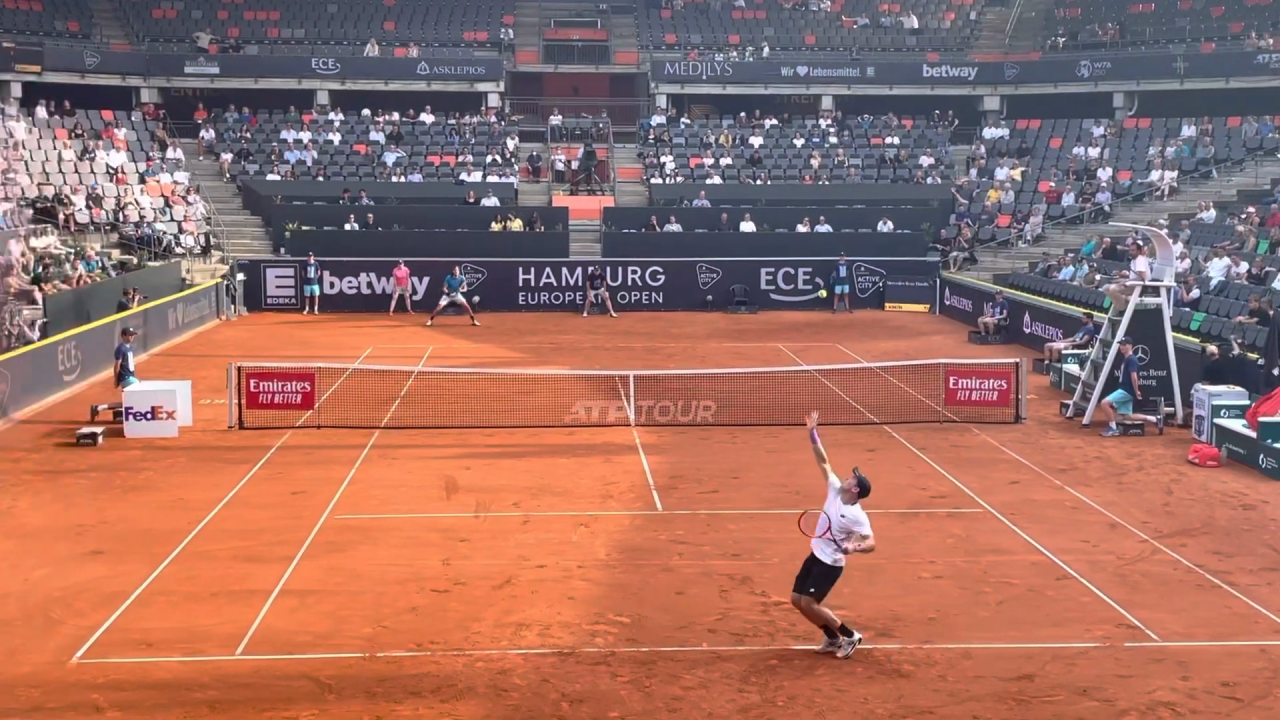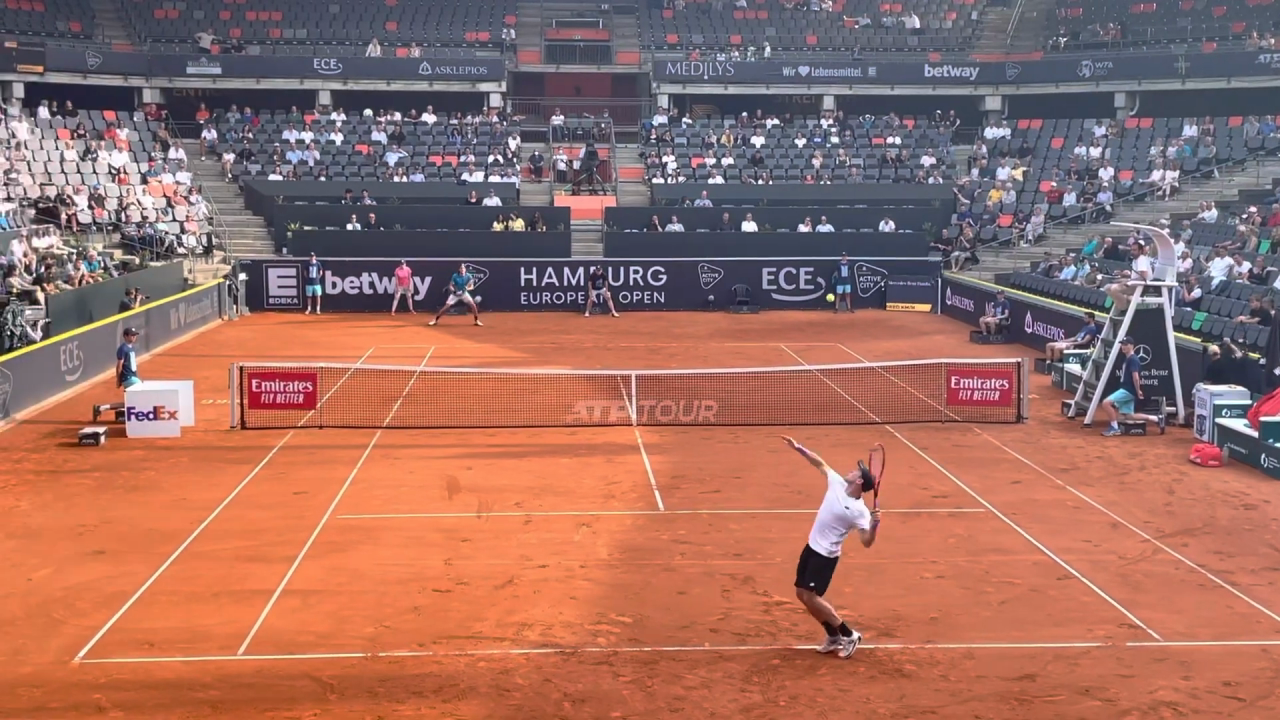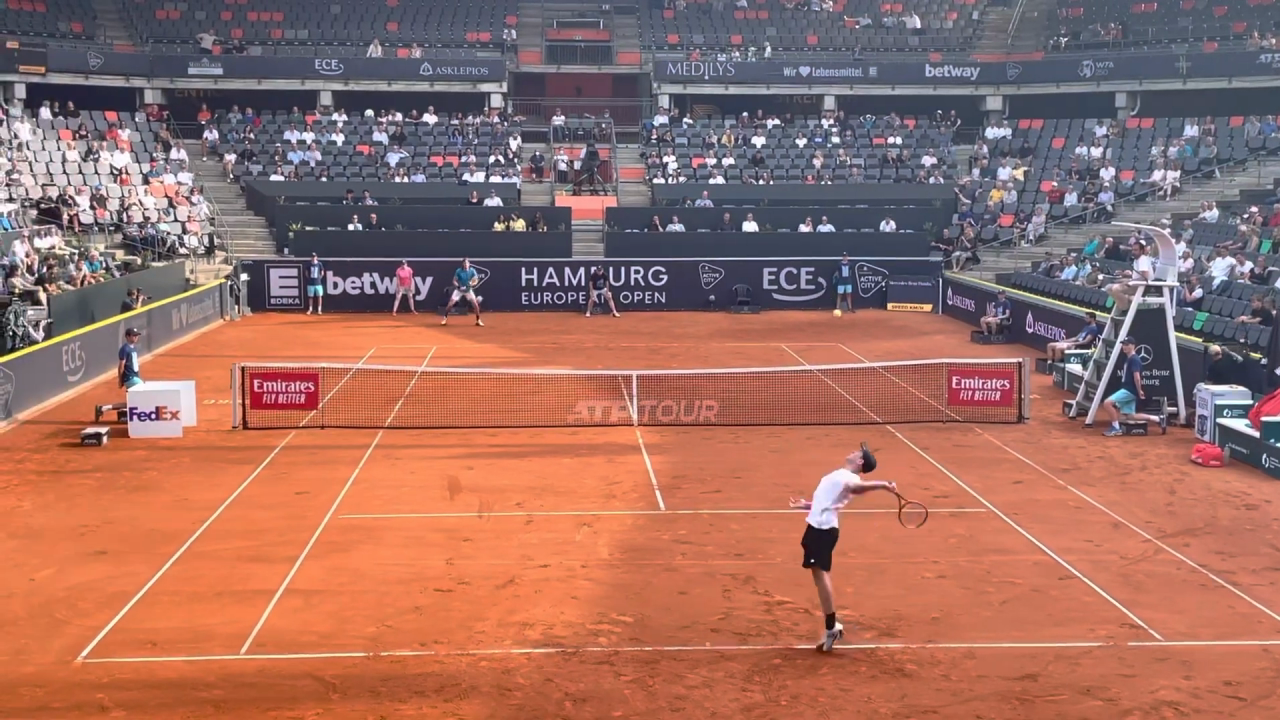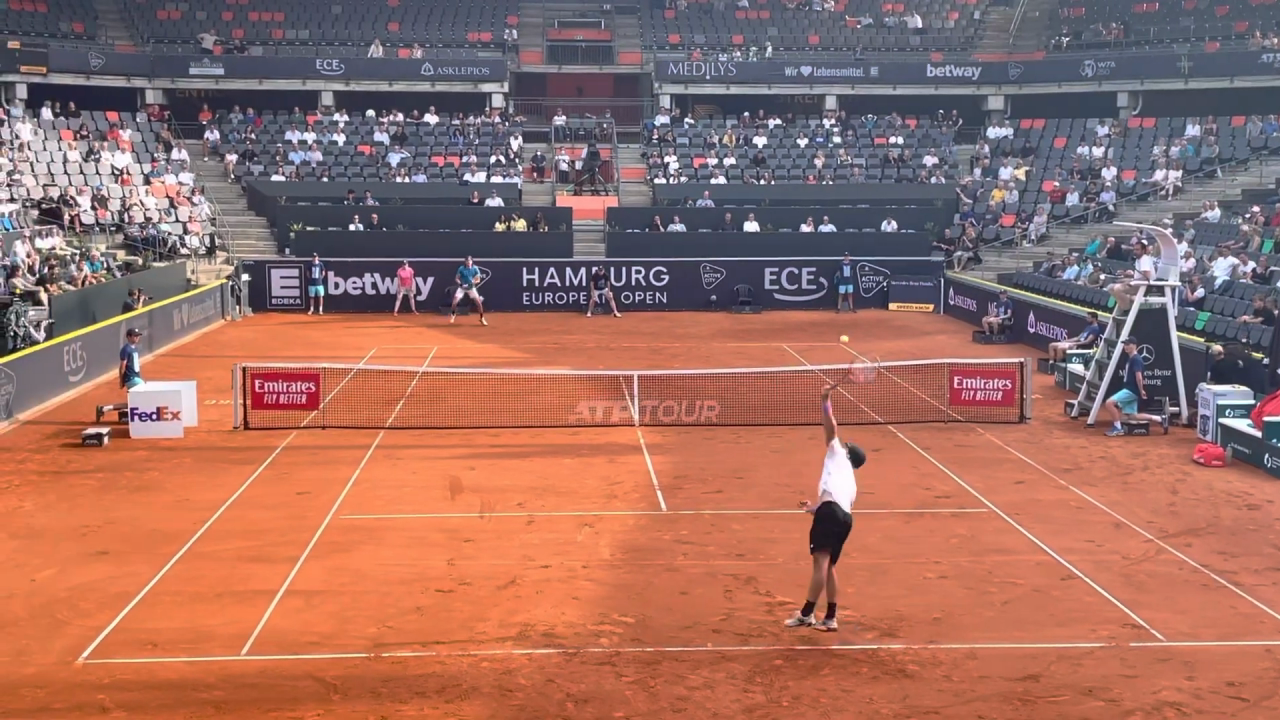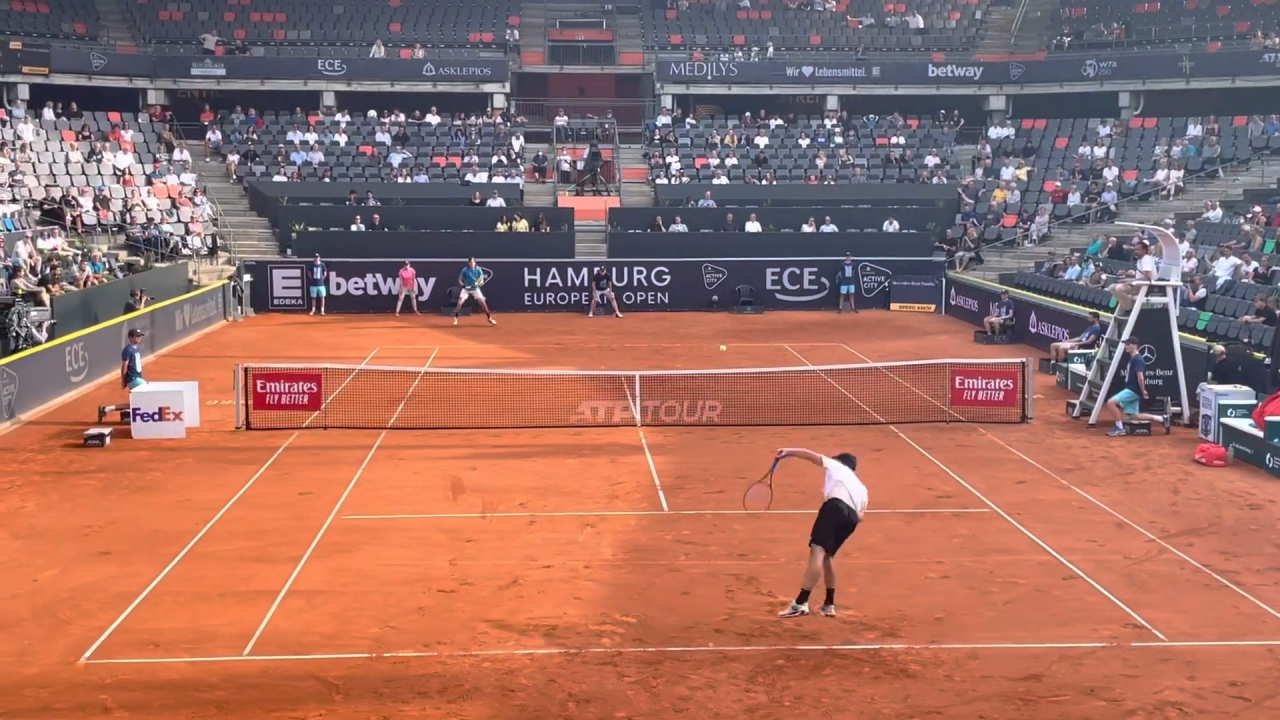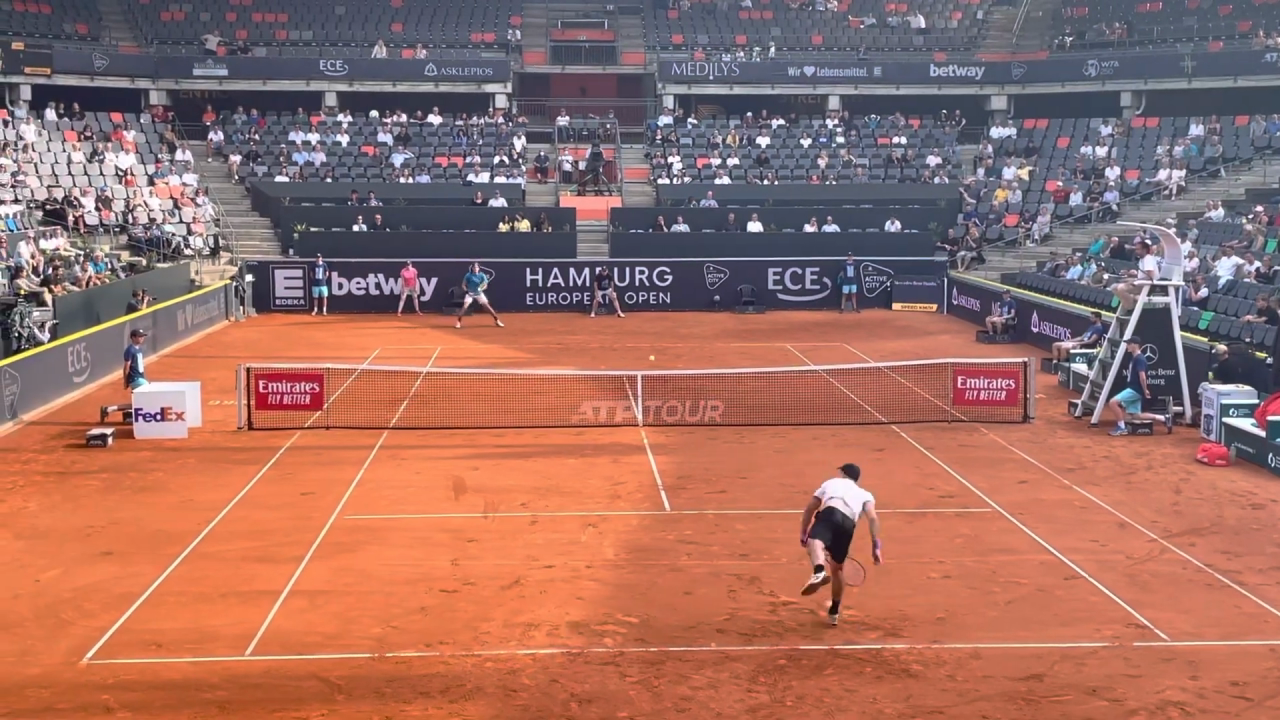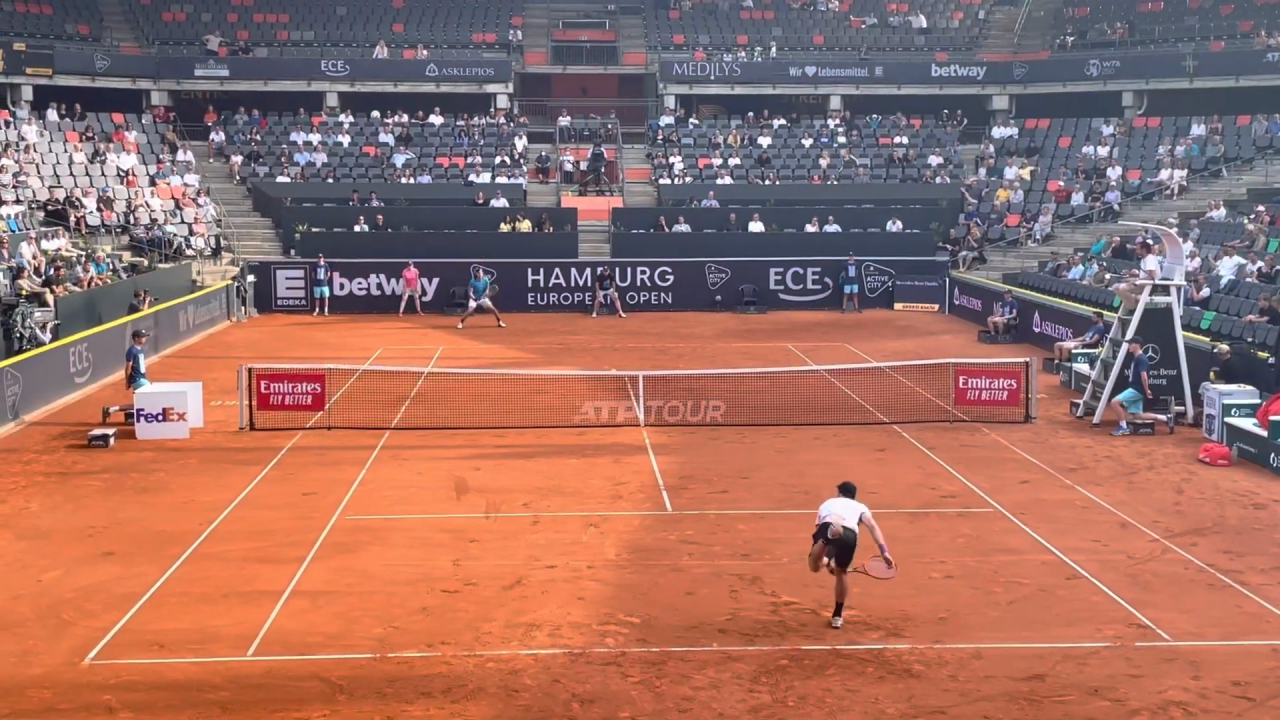
dt=0.1s
person 1, frame 1
left shoulder: (858, 516)
right shoulder: (835, 491)
left elbow: (871, 543)
right elbow: (823, 461)
left wrist: (854, 548)
right wrist: (813, 433)
left hip: (830, 564)
right hip: (815, 557)
left knee: (808, 604)
right knee: (797, 600)
left ankle: (849, 636)
right ankle: (833, 638)
person 1, frame 2
left shoulder: (860, 512)
right shoulder: (840, 485)
left elbow: (867, 543)
right elbow: (820, 464)
left wrist: (875, 525)
right wrist: (798, 447)
left hip: (826, 555)
right hip: (812, 548)
left knee: (812, 598)
right knee: (803, 595)
left ankle: (849, 635)
right ankle: (835, 636)
person 1, frame 3
left shoulder: (848, 477)
right shoulder: (842, 476)
left elbow: (859, 486)
left wrist: (884, 485)
right wrist: (807, 505)
left hip: (822, 528)
right hip: (818, 528)
left knee: (821, 573)
right knee: (819, 573)
left ankle: (831, 626)
right ankle: (832, 627)
person 1, frame 4
left shoulder: (840, 458)
right shoulder: (850, 484)
left elbow: (830, 425)
left wrist: (828, 393)
right wrist: (817, 507)
left hip: (830, 511)
right hip: (843, 519)
left knee: (820, 563)
right knee: (827, 566)
left ankle: (806, 615)
right ankle: (830, 617)
person 1, frame 5
left shoulder: (835, 465)
right shoulder: (861, 487)
left elbow: (812, 455)
right elbow: (860, 516)
left wrist: (788, 452)
left hip: (835, 508)
right hip: (850, 517)
left knee: (817, 553)
right knee: (826, 554)
left ankle: (801, 603)
right ankle: (829, 604)
person 1, frame 6
left shoulder: (829, 483)
right shoulder: (865, 495)
left elbow: (809, 509)
right elbow: (873, 519)
left wrist: (803, 532)
right wrist: (876, 548)
left hip: (830, 515)
right hip: (847, 525)
left knee: (816, 545)
right knee: (836, 567)
left ankle: (819, 573)
right ankle: (834, 613)
person 1, frame 7
left shoulder: (827, 504)
right shoulder: (860, 507)
left elbow: (817, 531)
right elbow: (873, 526)
left wrist: (826, 561)
right wrist: (884, 551)
left hip: (827, 528)
right hip: (849, 535)
left knee: (815, 565)
right knee: (841, 572)
left ankle: (829, 535)
right ankle: (837, 616)
